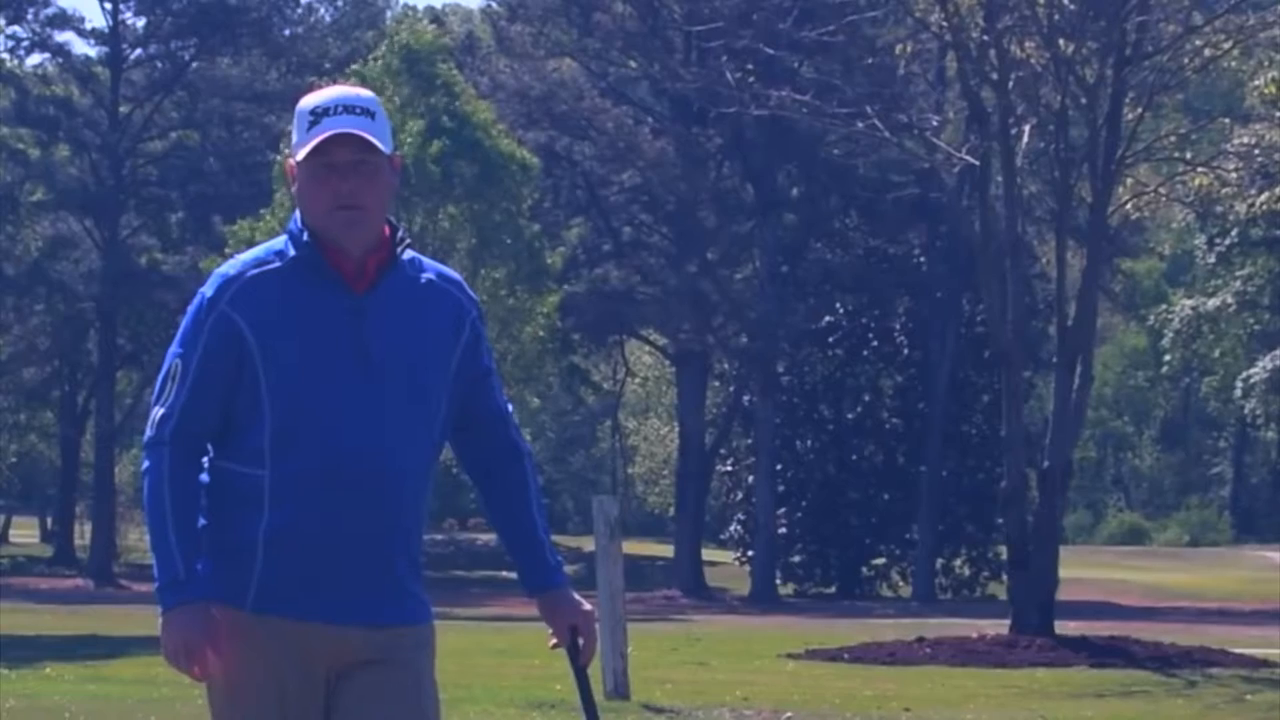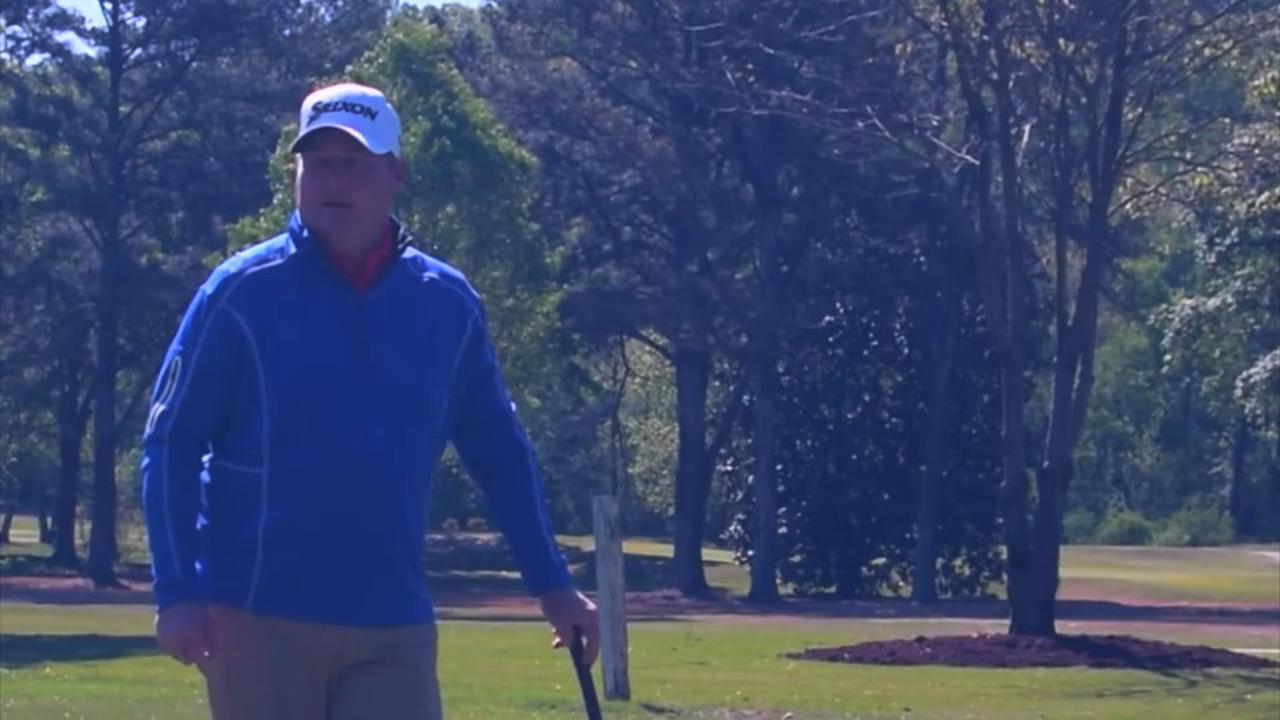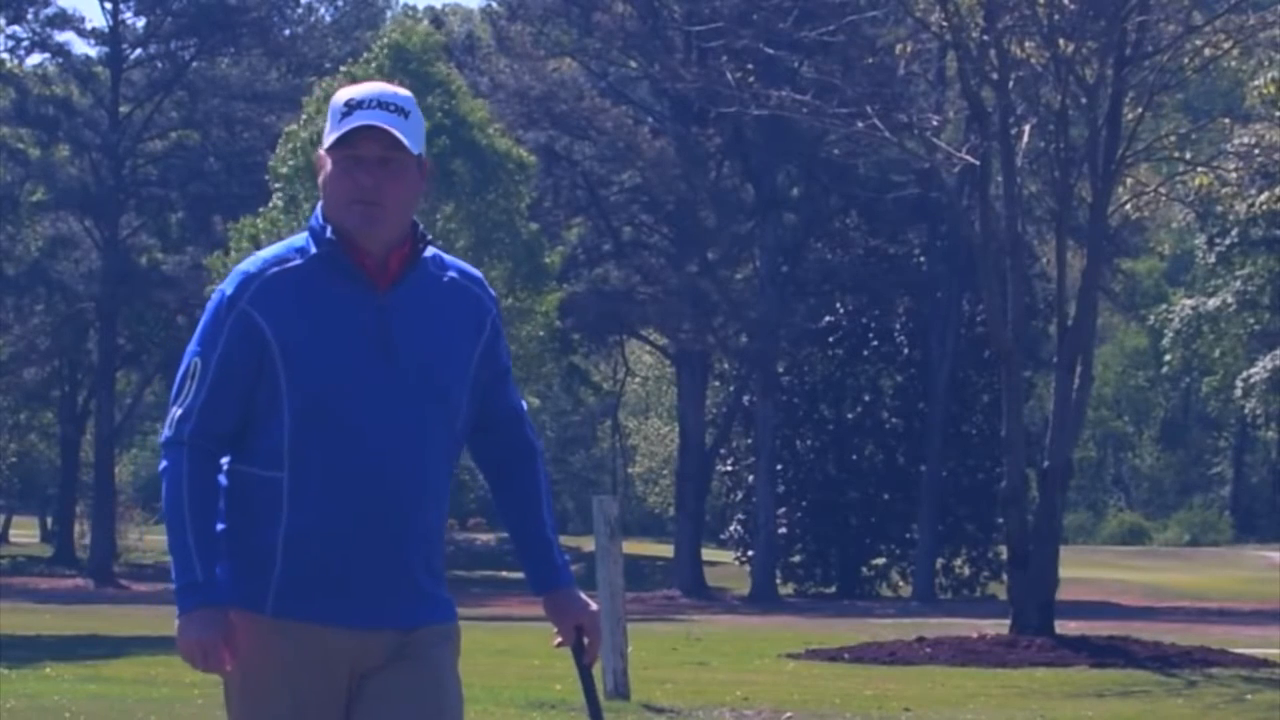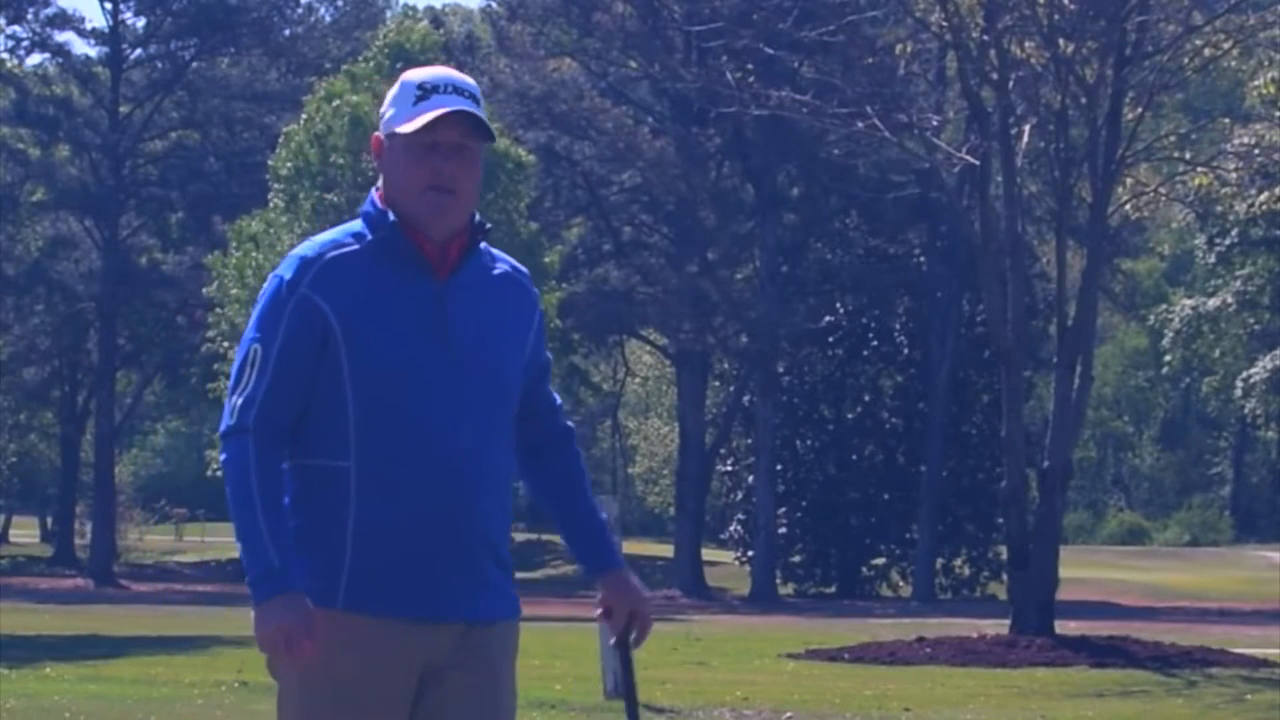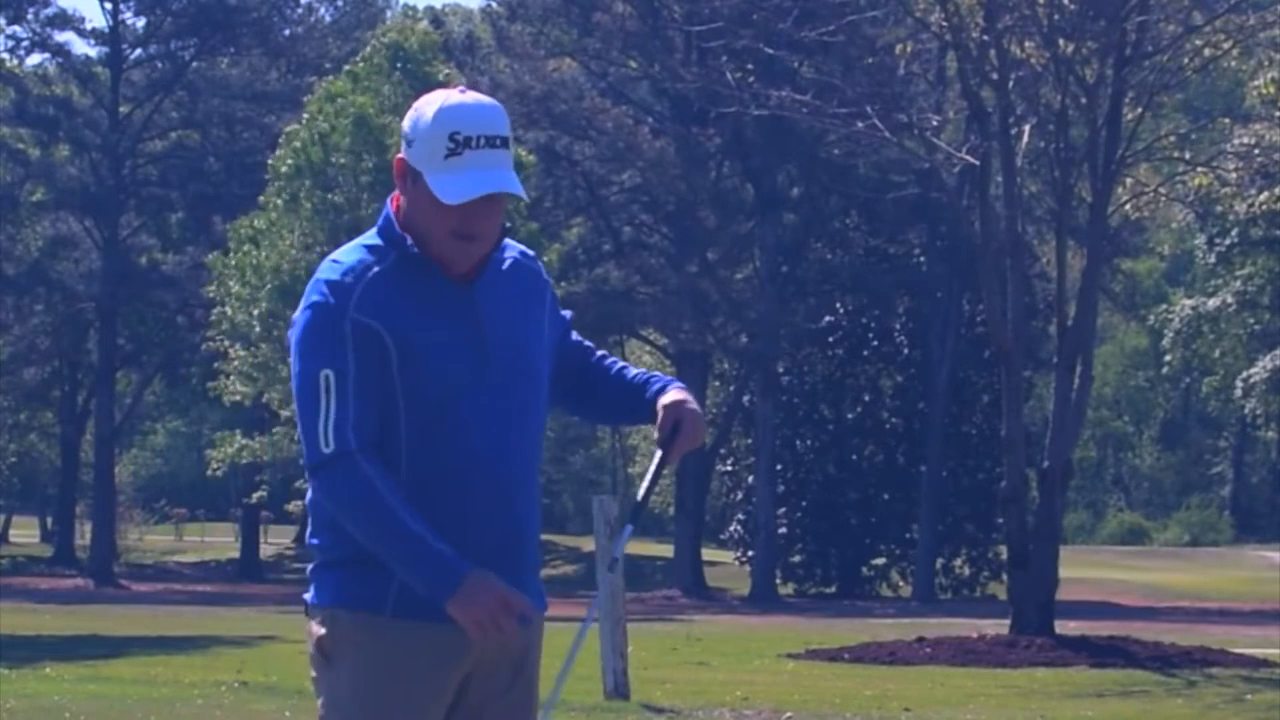
dt=0.7s
person 1, frame 1
left shoulder: (446, 303)
right shoulder: (240, 295)
left elbow: (497, 452)
right elbow: (172, 446)
left wrist: (547, 583)
right wrist: (182, 595)
left hip: (393, 625)
right hip: (258, 616)
person 1, frame 2
left shoulder: (449, 303)
right shoulder: (241, 292)
left elbow: (502, 451)
right elbow: (171, 443)
left wrist: (551, 582)
right wrist: (177, 590)
left hip: (394, 626)
right hip: (258, 616)
person 1, frame 3
left shoulder: (467, 300)
right shoulder: (260, 291)
left elbow: (510, 450)
right elbow: (190, 446)
left wrist: (554, 581)
right wrist: (198, 595)
left hip: (416, 626)
right hip: (278, 618)
person 1, frame 4
left shoulder: (512, 291)
right shoulder: (318, 278)
left elbow: (543, 439)
right elbow: (249, 434)
left wrist: (603, 561)
right wrist: (274, 585)
left hip: (481, 618)
right hip: (345, 613)
person 1, frame 5
left shoulder: (524, 277)
right shoulder: (347, 296)
left elbow: (572, 366)
right elbow: (339, 465)
left wrist: (660, 390)
right wrist: (451, 581)
left hip: (506, 610)
right hip: (380, 614)
